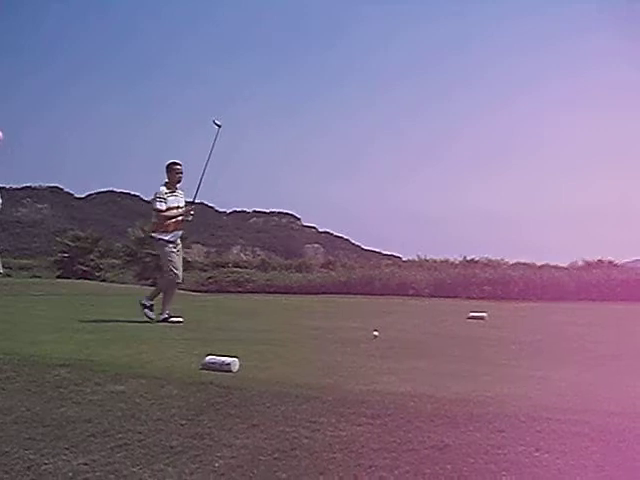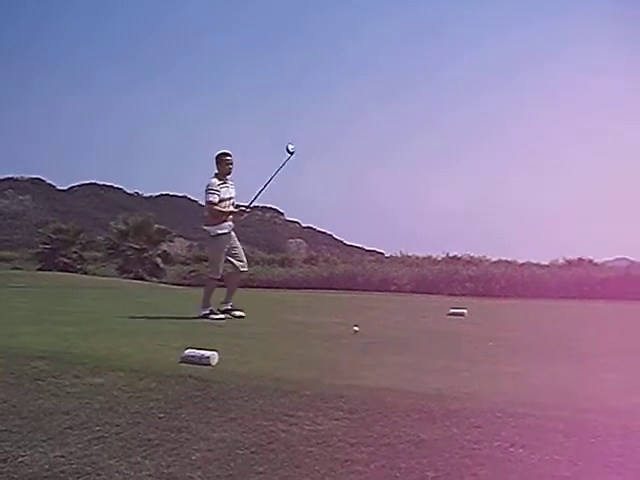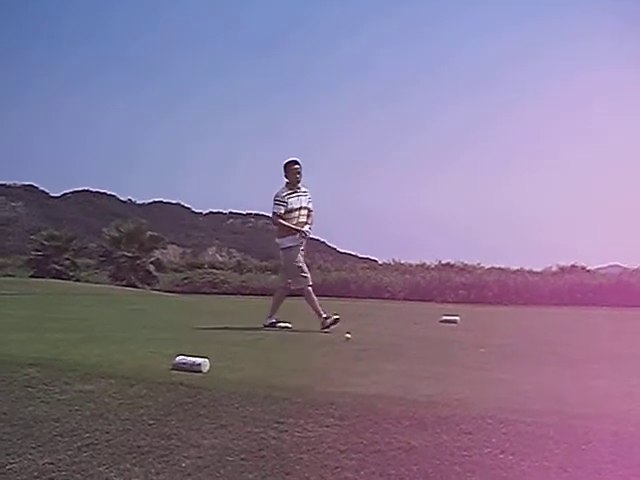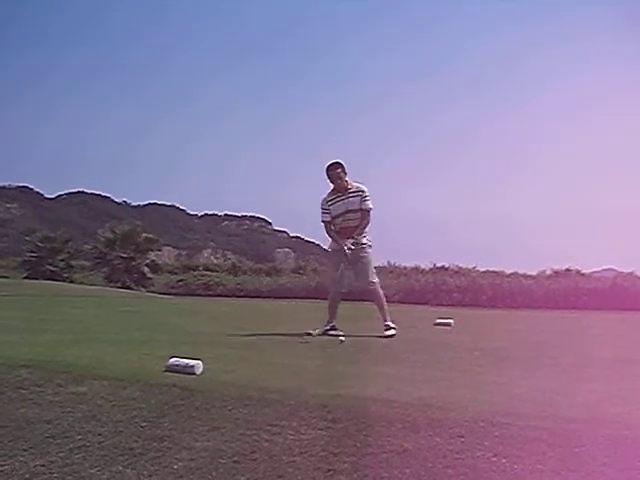
dt=0.7s
person 1, frame 1
left shoulder: (180, 194)
right shoulder: (161, 193)
right elbow: (159, 215)
left wrist: (187, 215)
right wrist: (181, 213)
left hip: (176, 238)
right hip: (164, 238)
left knee: (177, 277)
right knee: (173, 275)
left ankle: (164, 312)
right ankle: (148, 300)
person 1, frame 2
left shoulder: (230, 184)
right shoulder: (213, 184)
right elbow: (211, 209)
left wrist: (237, 210)
right wrist: (233, 211)
left hip: (227, 230)
right hip: (216, 232)
left knee: (240, 265)
right knee: (215, 271)
left ankle: (227, 304)
right ankle: (205, 309)
person 1, frame 3
left shoulder: (305, 193)
right shoulder: (282, 195)
left elbow: (309, 215)
right elbow: (276, 220)
left wrist: (306, 227)
right wrist: (296, 229)
left hip: (299, 242)
right hip: (289, 243)
left knee: (287, 283)
right knee: (304, 281)
left ankle: (271, 318)
right ankle: (322, 317)
person 1, frame 4
left shoulder: (361, 191)
right shoulder: (327, 201)
left elbow: (366, 219)
right elbow: (328, 227)
left wrist: (352, 239)
right wrist: (341, 242)
left hip: (361, 243)
right hip: (339, 246)
left knee: (372, 283)
right knee: (336, 286)
left ankle: (388, 322)
right ankle: (330, 324)
